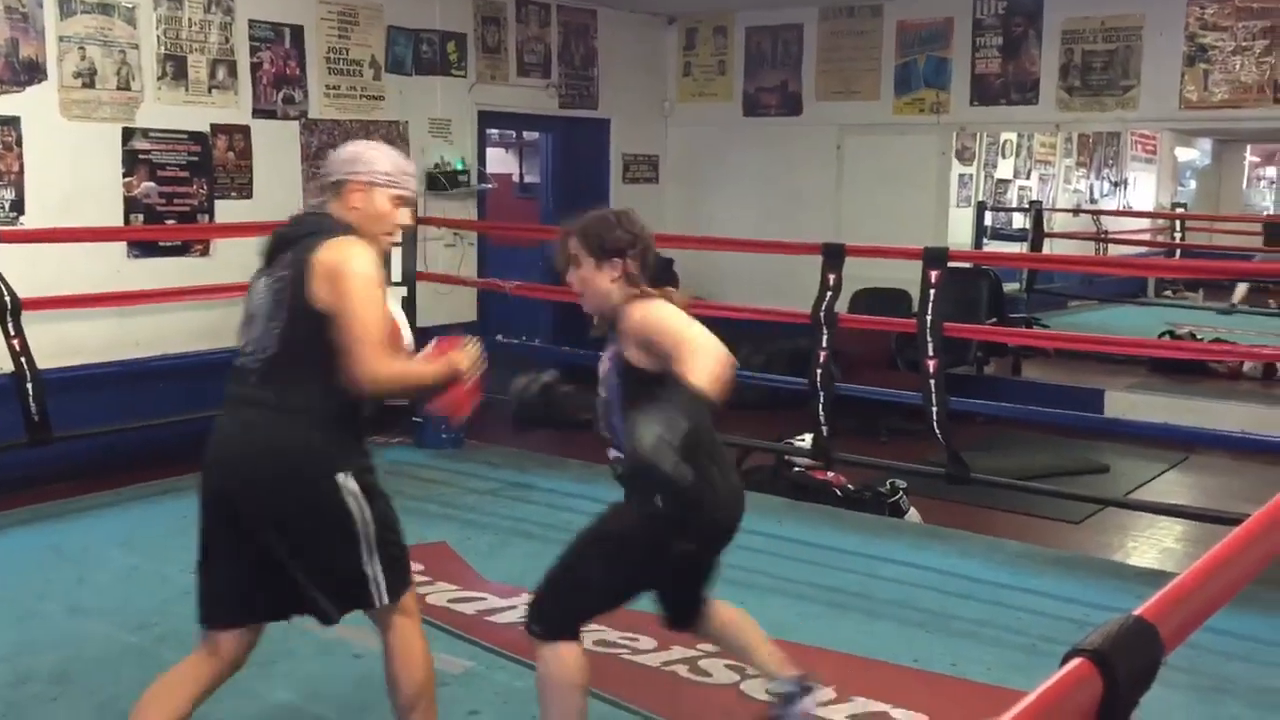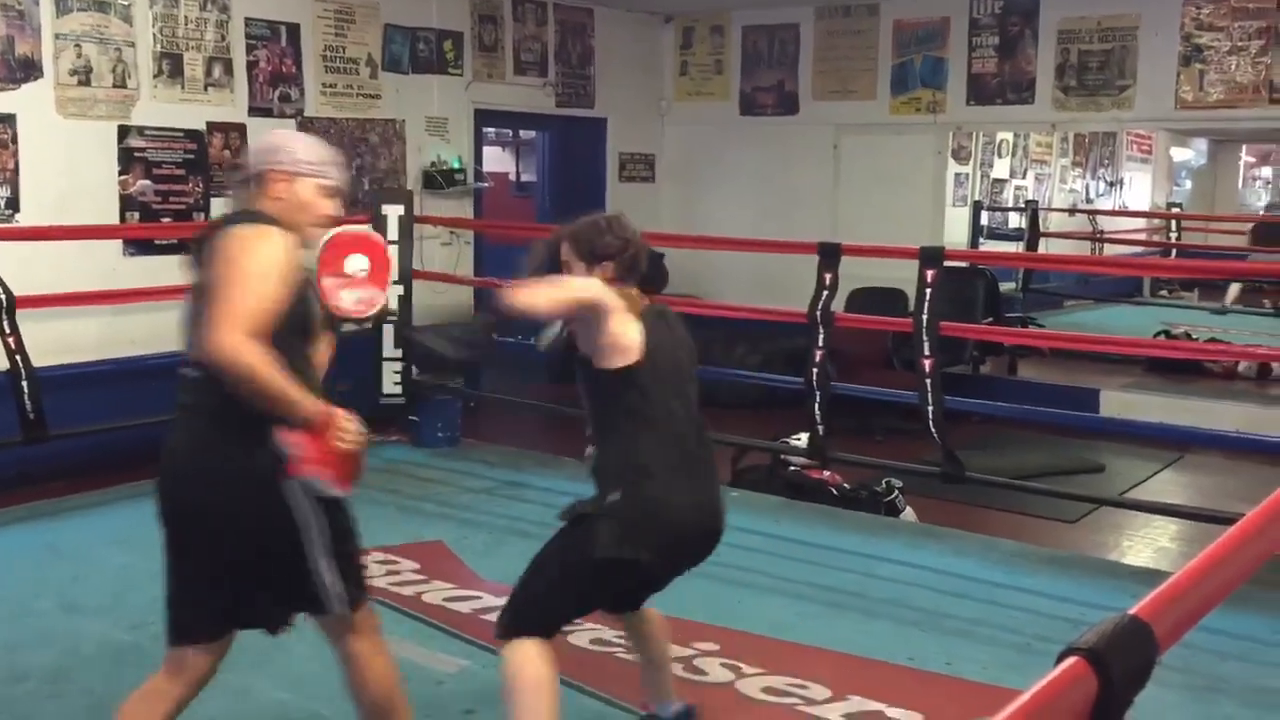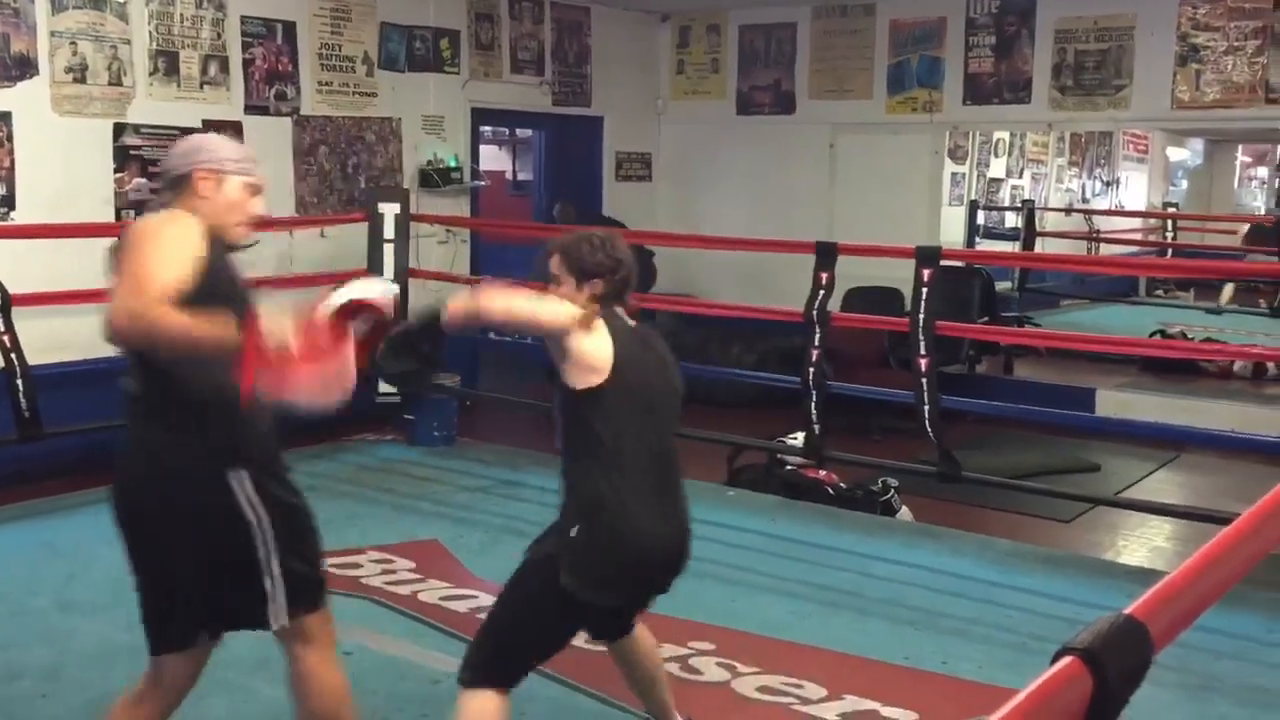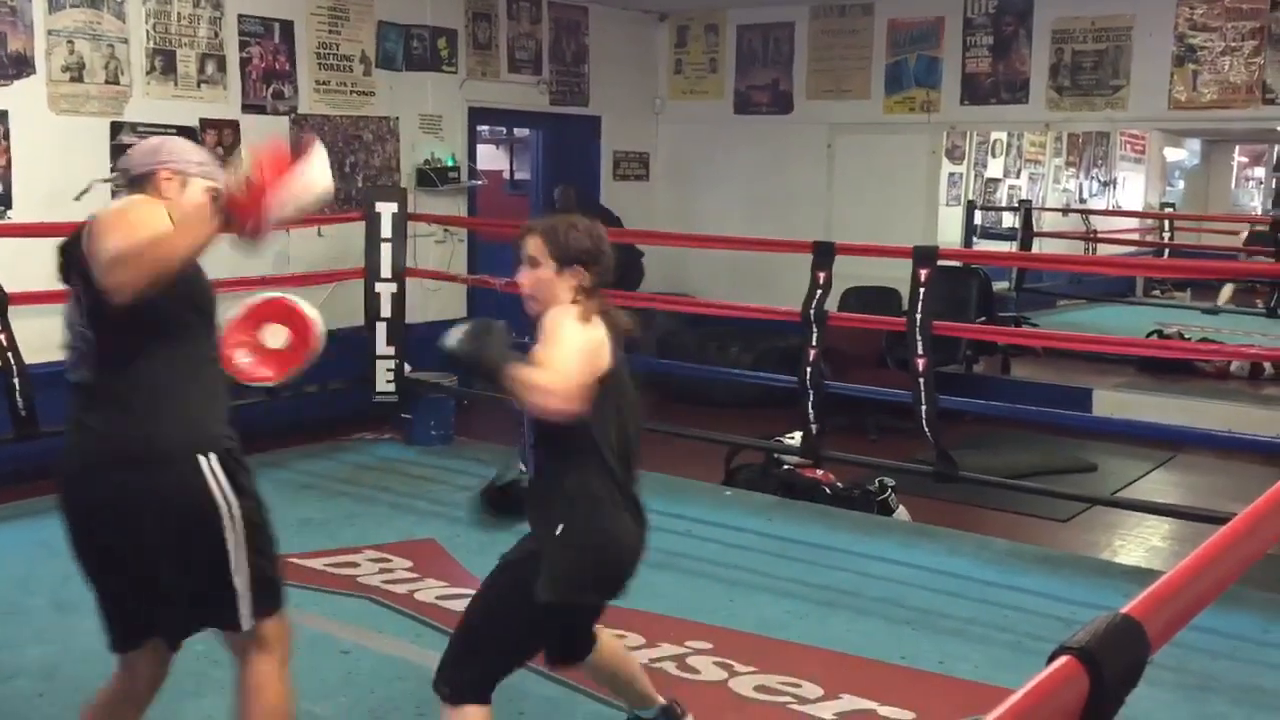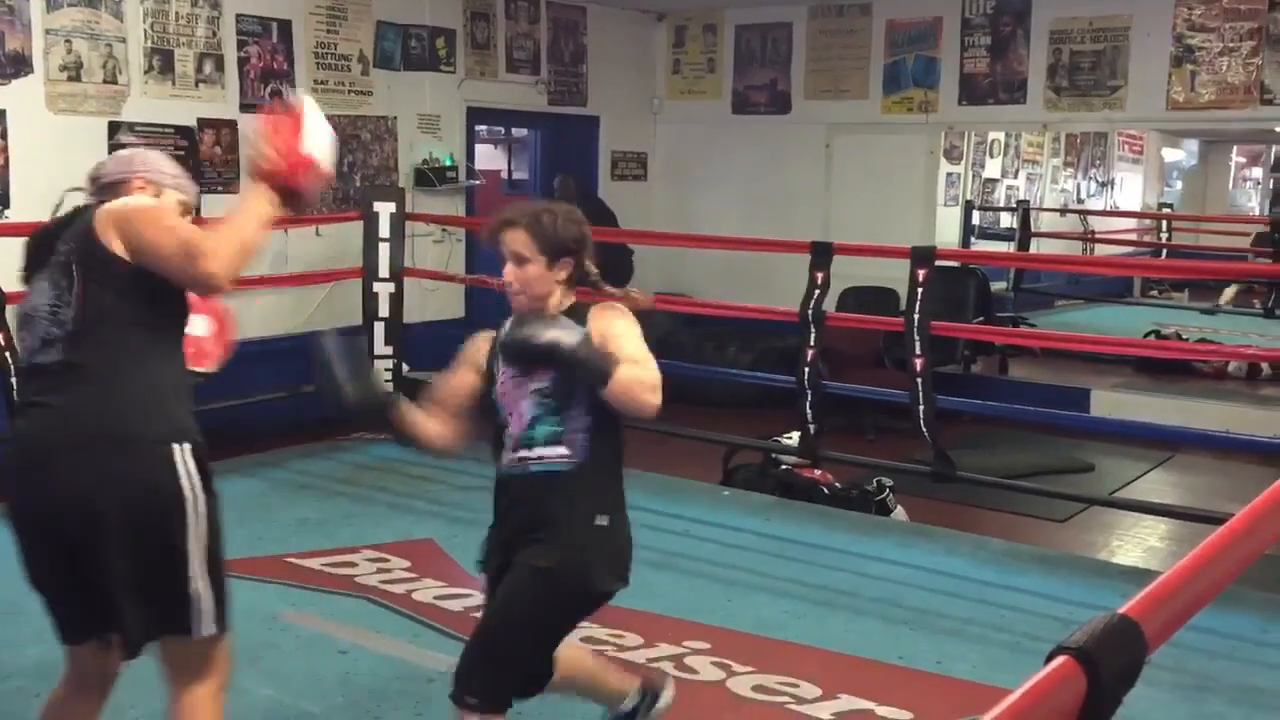
dt=0.1s
person 1, frame 1
left shoulder: (288, 251)
right shoulder: (349, 256)
right elbow: (372, 374)
right wrist: (449, 367)
left hip: (236, 454)
right hip: (306, 460)
left knee: (222, 649)
right knee: (398, 610)
person 1, frame 2
left shoulder: (264, 249)
right shoulder: (258, 243)
right elbow: (229, 350)
left wrist: (326, 316)
right wrist: (319, 415)
left hip: (194, 469)
right hip: (258, 471)
left knee: (188, 663)
right knee: (354, 623)
person 1, frame 3
left shoulder: (195, 253)
right shoulder: (169, 231)
right elbow: (129, 318)
right wrist: (242, 336)
left hip: (152, 474)
right hip: (215, 470)
left knee: (172, 668)
right knee: (308, 631)
person 1, frame 4
right shoulder: (129, 216)
right elbow: (123, 278)
left wrist: (229, 356)
right wrist: (223, 214)
left hip: (95, 473)
right hip: (176, 467)
left knee: (142, 666)
right knee: (263, 639)
person 1, frame 5
left shoulder: (56, 250)
right shoulder: (126, 215)
right elbow: (212, 270)
right wrist: (272, 187)
right hip: (139, 458)
left knee: (92, 663)
right knee: (198, 663)
person 2, frame 1
left shoulder: (643, 316)
right shoulder: (624, 327)
left elbow: (713, 361)
left wrist: (675, 419)
left hip: (671, 503)
right hip: (695, 498)
left knee: (550, 620)
right knee: (685, 608)
person 2, frame 2
left shoulder: (609, 312)
right shoulder: (668, 331)
left elbow: (564, 294)
left hip: (643, 509)
right hip: (695, 511)
left knee: (522, 628)
right knee: (620, 596)
person 2, frame 3
left shoulder: (581, 328)
right shoulder: (654, 350)
left elbow: (482, 303)
left wrist: (420, 333)
left hip: (602, 533)
left knee: (486, 671)
right knee: (612, 624)
person 2, frame 4
left shoulder: (570, 324)
right shoulder: (593, 330)
left elbow: (557, 398)
left wrist: (494, 358)
right wrist: (529, 487)
left hip: (577, 535)
right hip: (611, 528)
left knee: (460, 676)
right knee: (567, 641)
person 2, frame 5
left shoulder: (605, 319)
right shoulder: (491, 345)
left elbow: (646, 398)
right elbow: (441, 432)
left wrist: (579, 353)
right wrist: (377, 401)
left hip: (587, 535)
right hip: (519, 531)
right knee: (528, 665)
